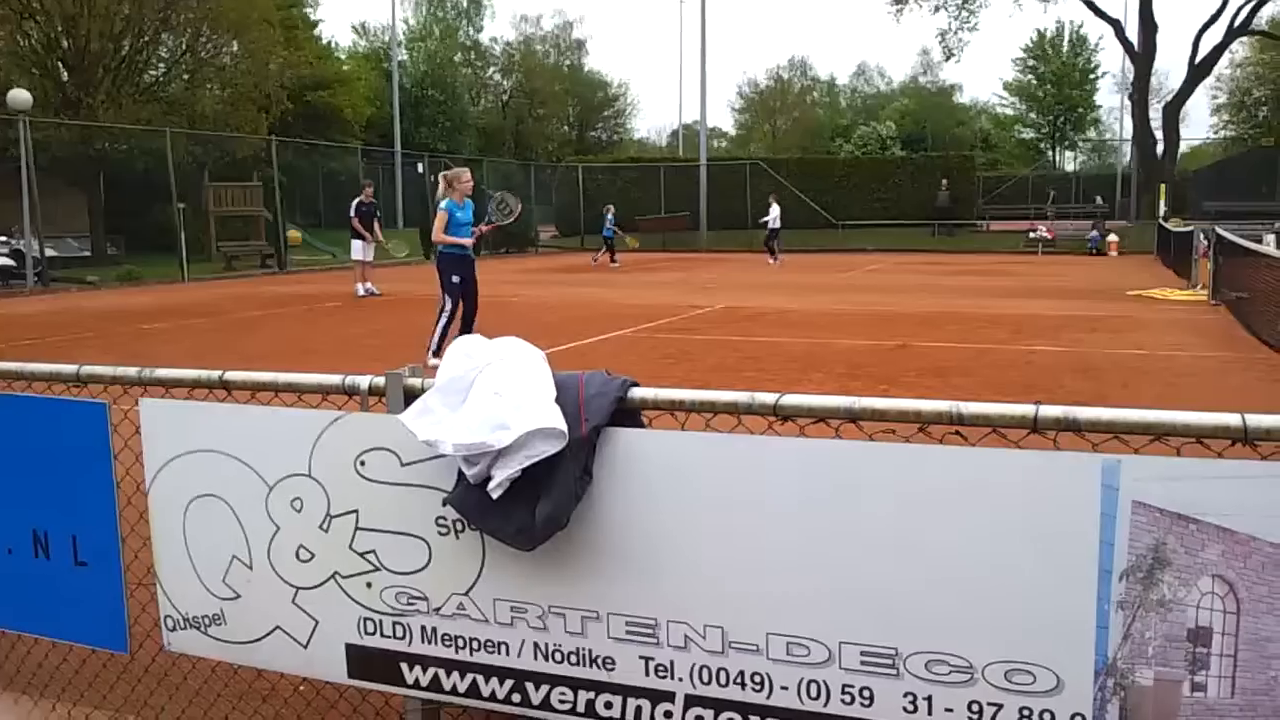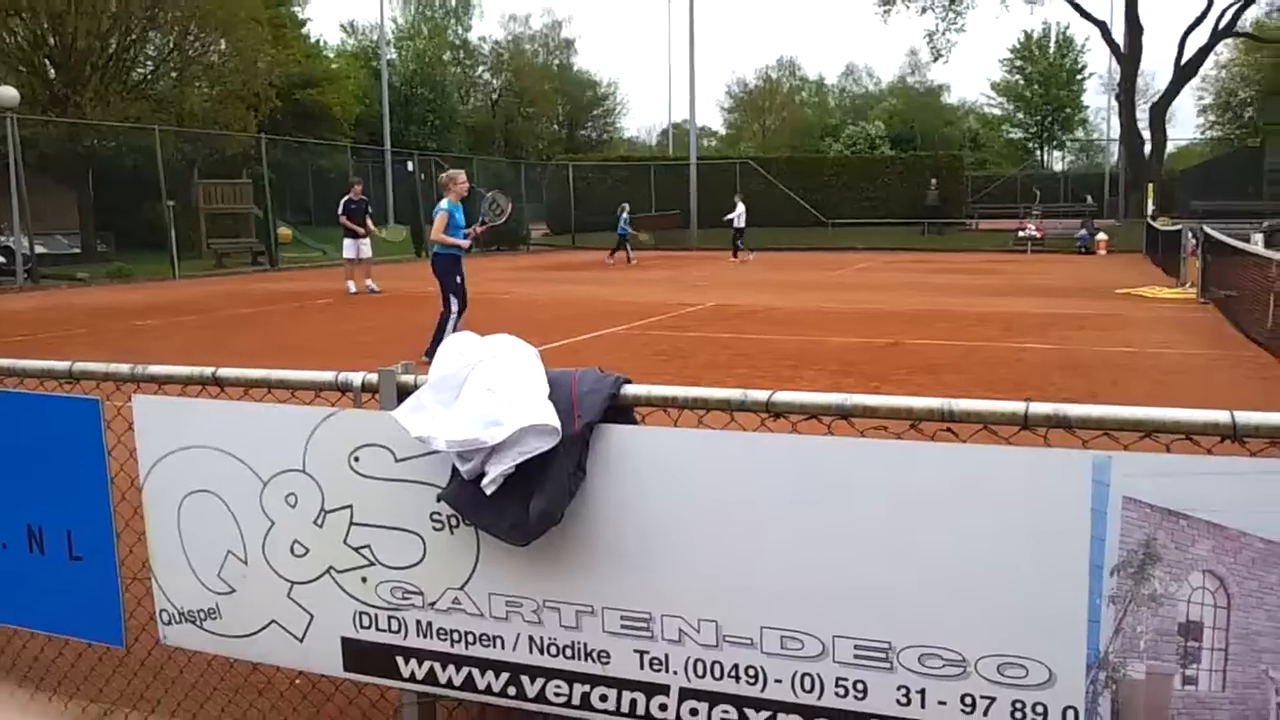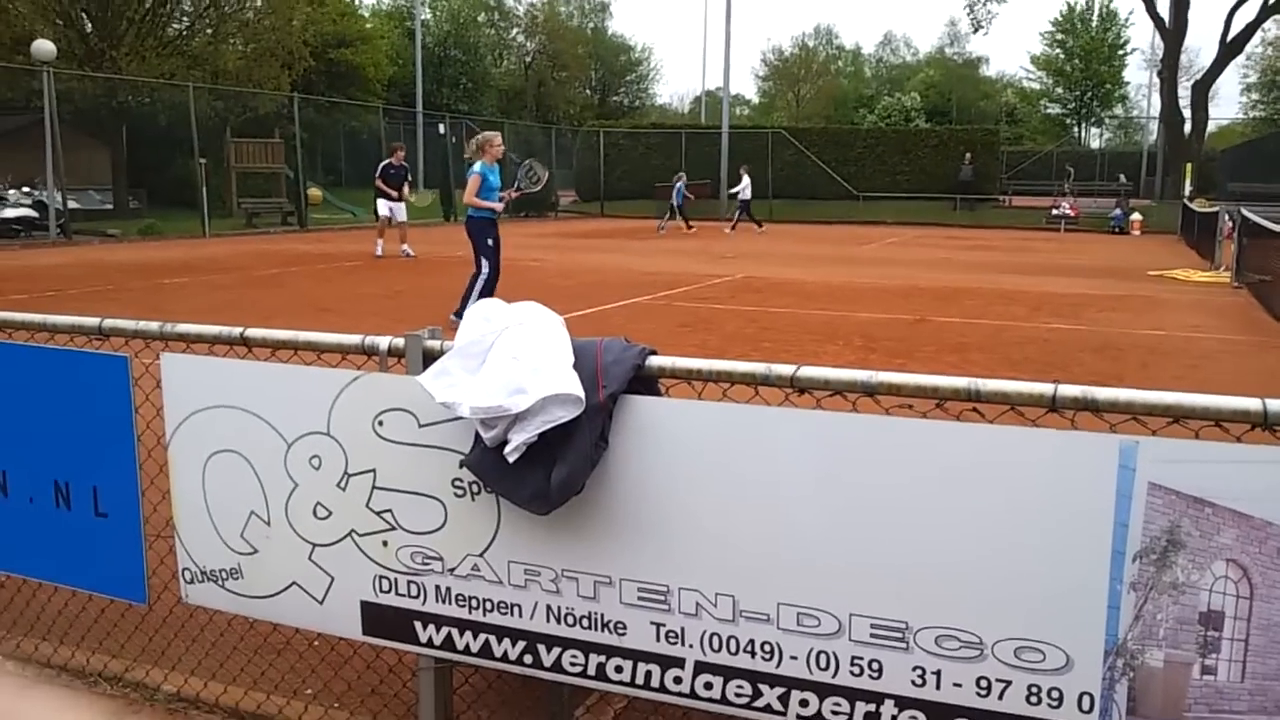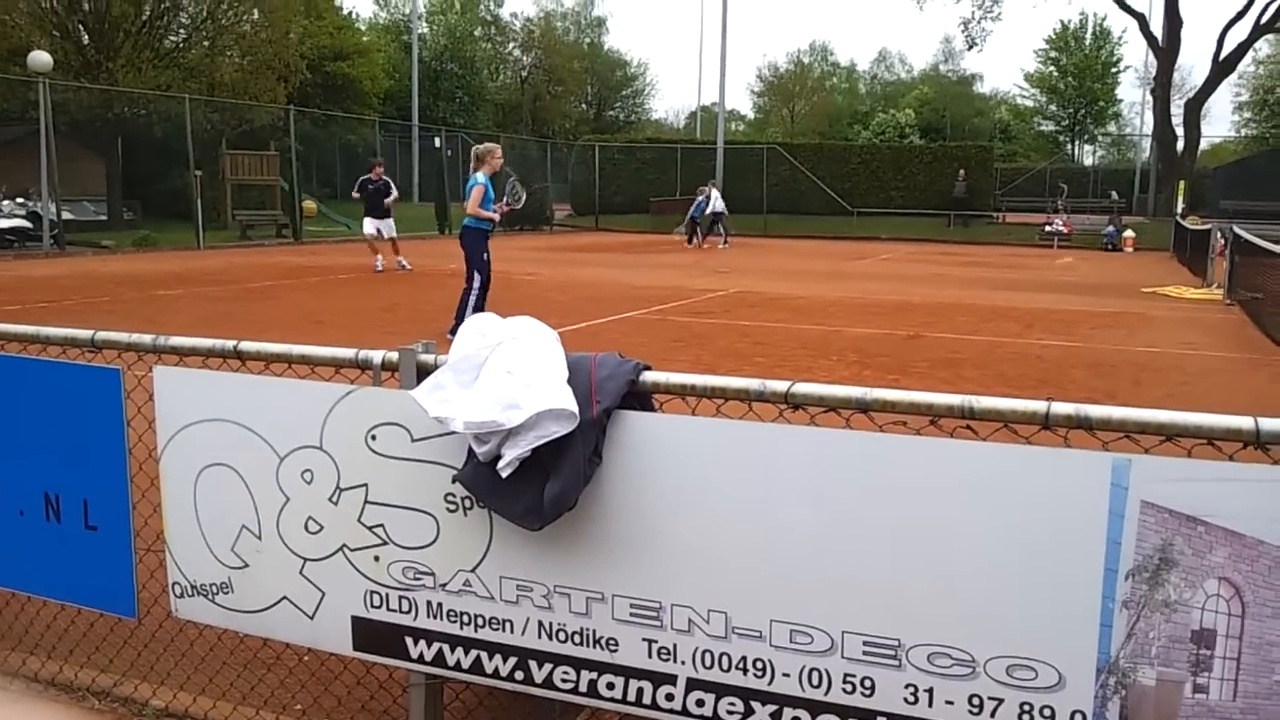
dt=0.4s
person 1, frame 1
left shoulder: (469, 204)
right shoulder: (446, 206)
right elbow: (436, 237)
left wrist: (477, 231)
right wrist: (462, 241)
left hip: (466, 259)
right hip: (449, 260)
left knee: (471, 306)
right knee: (449, 307)
right ankle: (432, 353)
person 1, frame 2
left shoulder: (458, 206)
right shoulder: (445, 207)
right elbow: (435, 237)
left wrist: (470, 232)
right wrist: (460, 242)
left hip: (453, 260)
right hip: (444, 261)
left knee: (460, 305)
right knee: (452, 308)
right ankle: (434, 353)
person 1, frame 3
left shoulder: (495, 168)
right shoulder: (478, 169)
right elbow: (467, 199)
left wrist: (505, 195)
right wrist: (493, 205)
left hip: (490, 223)
right hip: (478, 223)
left knee: (493, 270)
right knee: (485, 270)
right ankle: (462, 314)
person 1, frame 4
left shoulder: (484, 178)
right shoulder: (480, 180)
right elbow: (471, 210)
left wrist: (495, 209)
right wrist: (492, 215)
left hip: (479, 235)
right hip: (473, 235)
left knee: (484, 281)
right knee: (475, 283)
right ankle: (458, 330)
